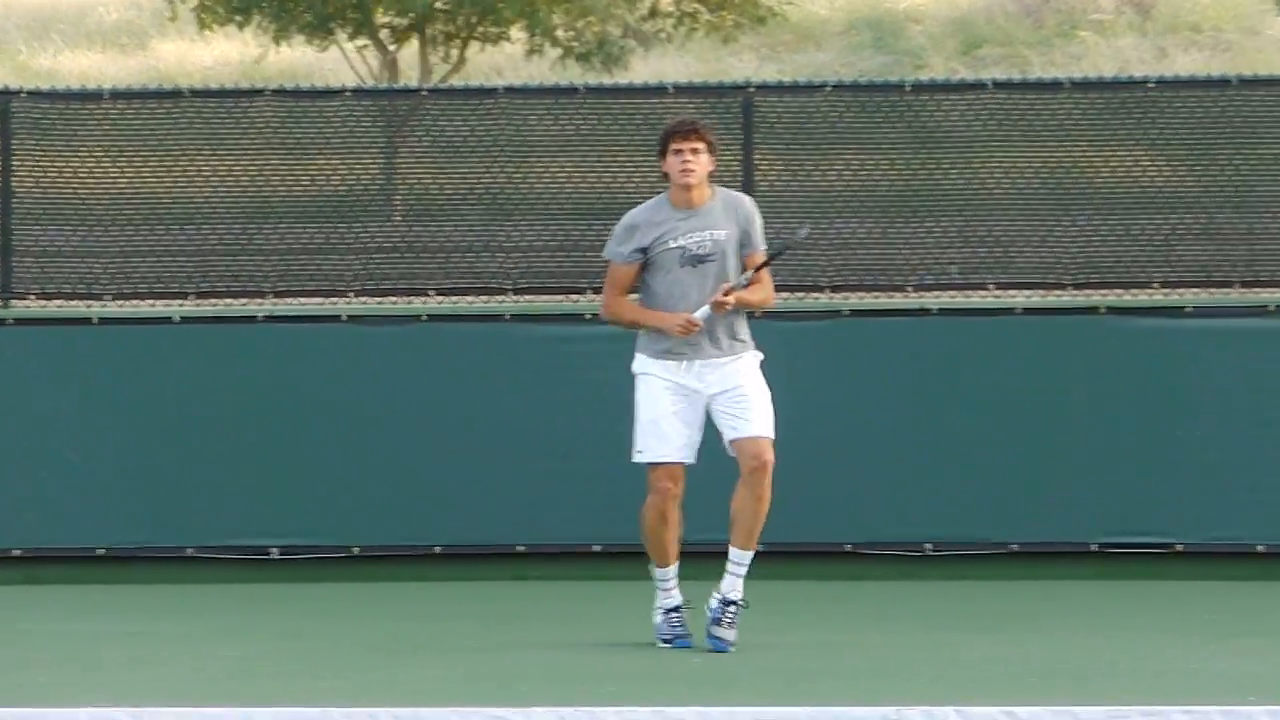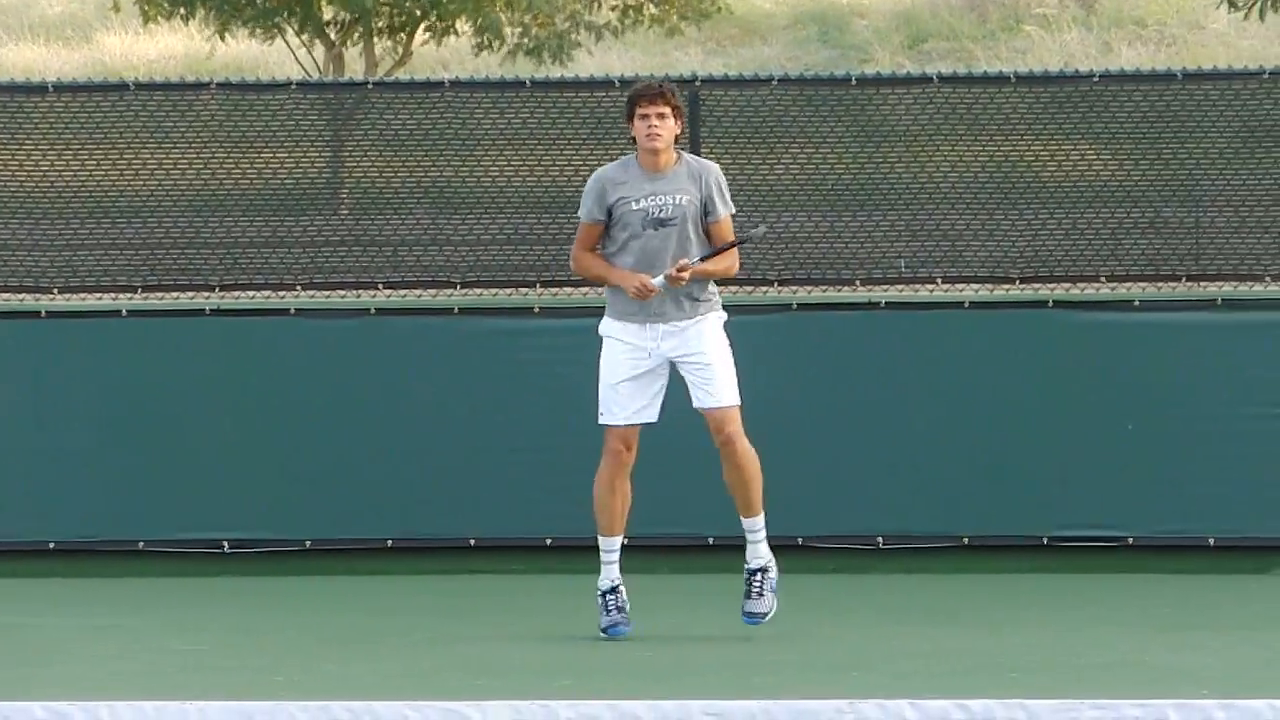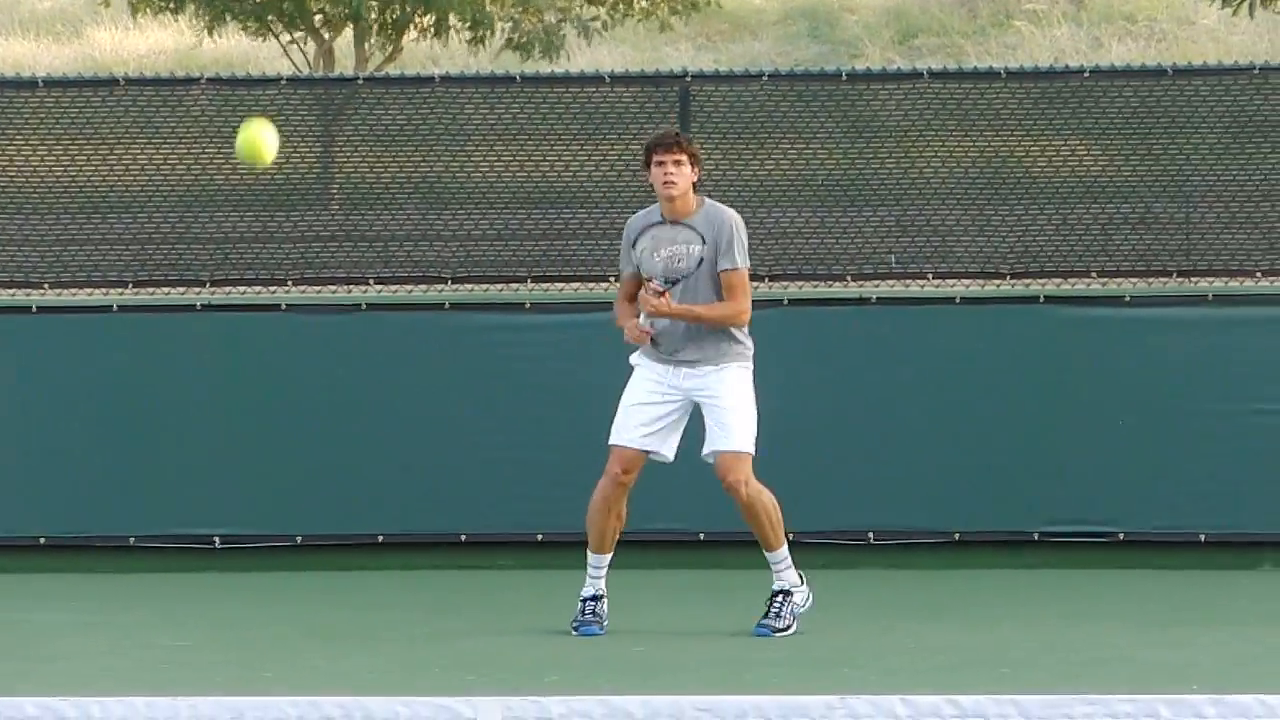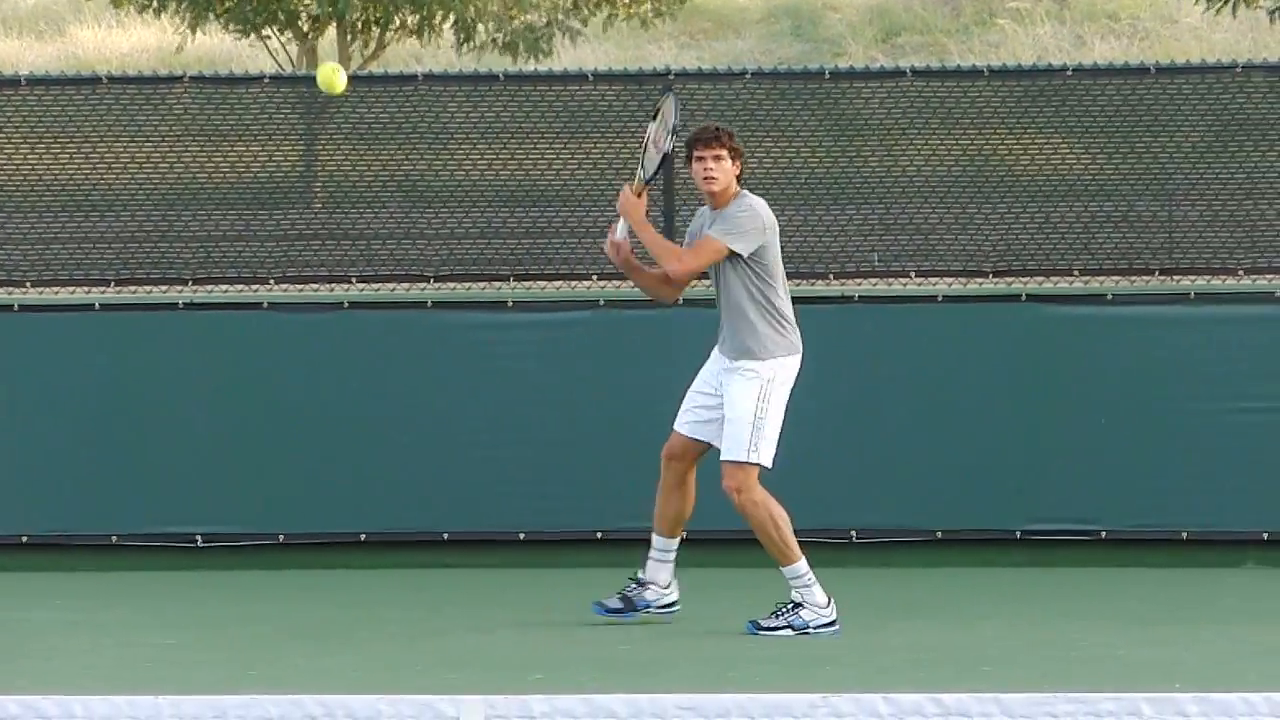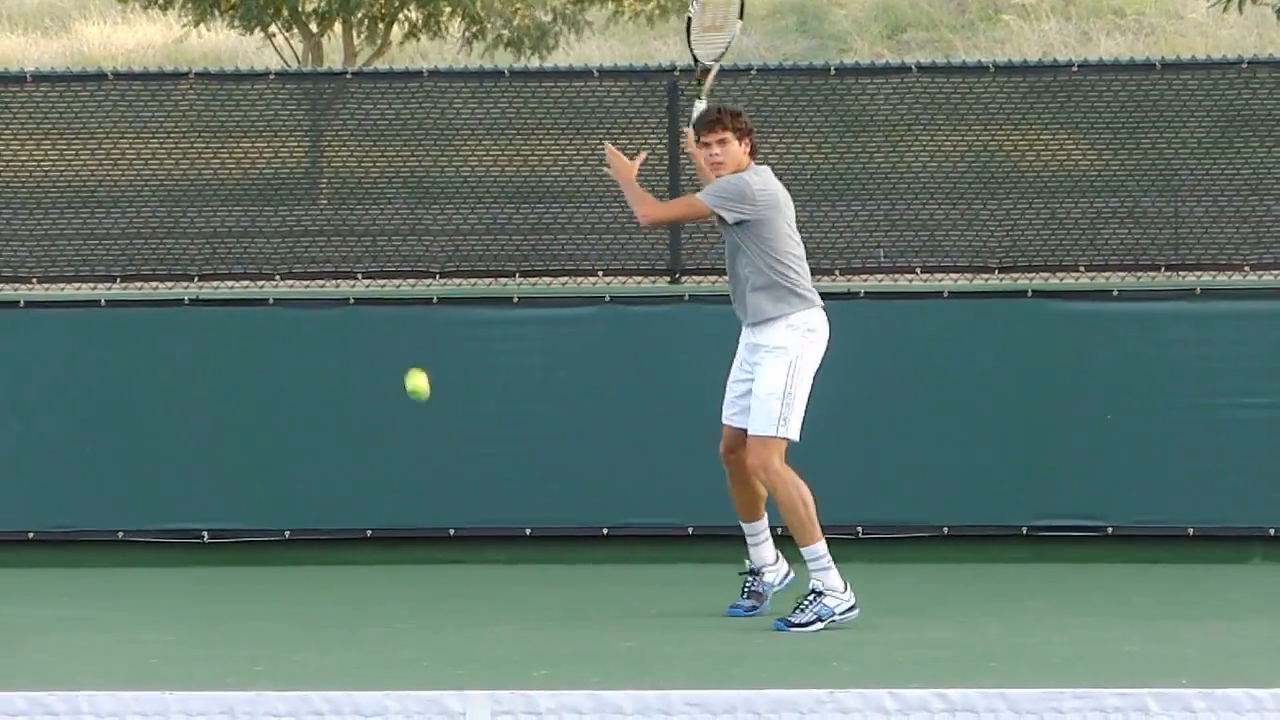
dt=0.3s
person 1, frame 1
left shoulder: (740, 209)
right shoulder: (639, 221)
left elbow: (765, 291)
right elbow: (611, 303)
left wrist: (737, 297)
right wrist: (661, 319)
left hip: (731, 360)
right hip: (664, 368)
left knee: (758, 461)
right knee: (665, 488)
left ankle: (729, 595)
right ankle: (667, 602)
person 1, frame 2
left shoulder: (704, 175)
right shoulder: (605, 182)
left elbow: (729, 262)
right elbow: (581, 255)
left wrist: (691, 270)
right wrist: (619, 278)
left hip: (695, 323)
right hip: (629, 329)
left knee: (727, 433)
right knee: (617, 452)
left ankle: (759, 559)
right ankle: (610, 583)
person 1, frame 3
left shoulder: (724, 222)
right shoulder: (639, 227)
left elbow: (739, 310)
right elbow: (627, 297)
left wrist: (677, 310)
right wrist: (631, 322)
left hip: (722, 366)
right hip: (658, 366)
left knee: (738, 479)
right knee: (617, 474)
left ankle: (788, 584)
right ankle: (593, 592)
person 1, frame 4
left shoulder: (749, 214)
right shoulder: (705, 219)
left elbow: (680, 265)
right elbow: (668, 288)
left wrist: (641, 222)
right wrist: (628, 264)
left hip: (764, 363)
right hip: (728, 358)
left knee: (740, 486)
right knee: (675, 459)
left ankle: (814, 604)
right ankle: (655, 582)
person 1, frame 5
left shoulder: (747, 184)
right shoulder: (737, 186)
left elbow: (651, 215)
left wrist: (626, 177)
right wrist: (703, 170)
left hip: (790, 332)
right hip: (760, 334)
left knee: (764, 461)
right knee: (732, 450)
left ankle: (832, 590)
right ankle: (766, 564)
